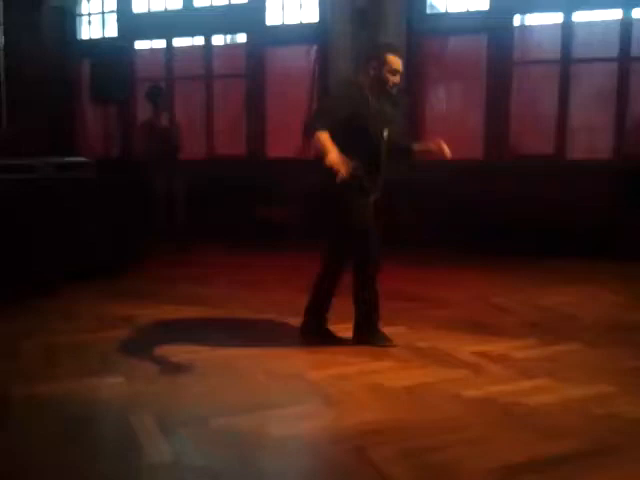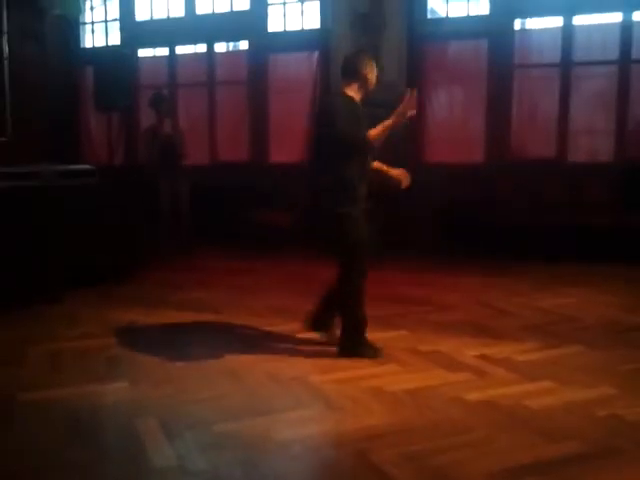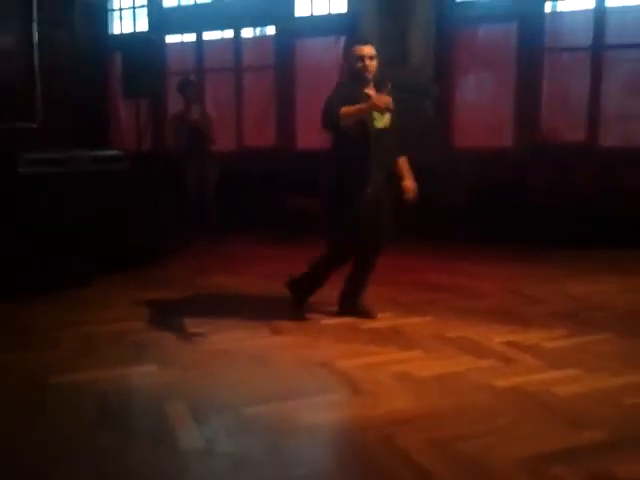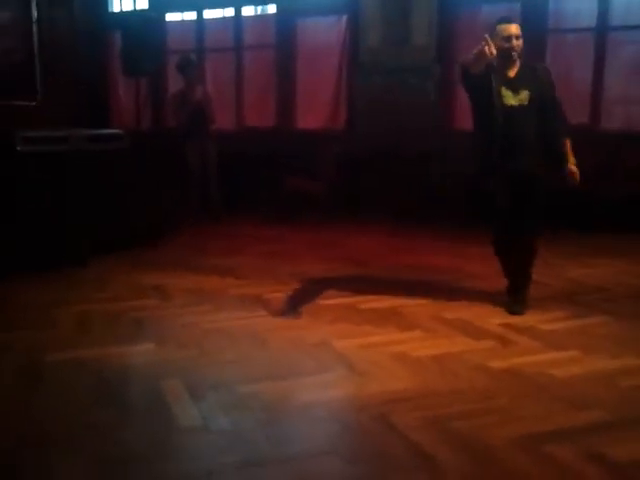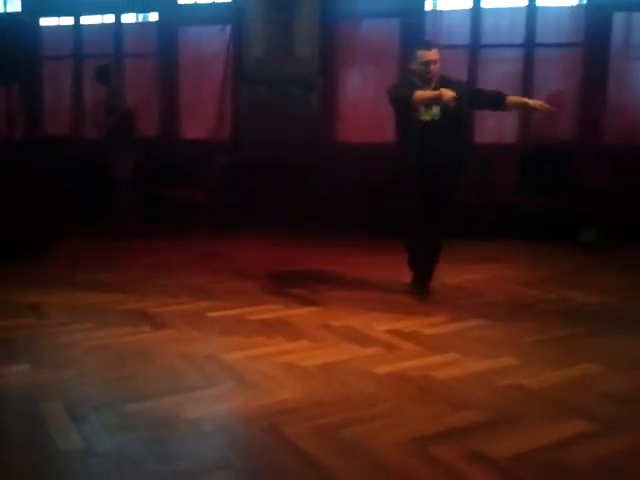
dt=1s
person 1, frame 1
left shoulder: (386, 106)
right shoulder: (351, 95)
left elbow: (397, 145)
right elbow: (316, 126)
left wrist: (426, 147)
right wrist: (332, 153)
left hip: (363, 192)
right hip: (351, 192)
left knee: (338, 258)
right knee: (367, 257)
left ankle: (314, 325)
right ankle: (367, 328)
person 1, frame 2
left shoulder: (347, 107)
right shoulder: (338, 106)
right elbow: (359, 143)
left wrist: (387, 170)
right wrist: (395, 120)
left hip: (348, 200)
right hip: (339, 202)
left knee: (354, 265)
right knee: (354, 267)
left ankle: (323, 317)
right ankle: (352, 339)
person 1, frame 3
left shoulder: (383, 94)
right shoulder: (346, 93)
left elbow: (392, 140)
right elbow: (332, 121)
left wrist: (406, 175)
right wrist: (368, 106)
left hip: (378, 183)
right hip: (352, 184)
left knee: (373, 243)
right knee: (346, 245)
left ankle: (351, 299)
right ankle: (301, 286)
person 1, frame 4
left shoulder: (539, 74)
right shoulder: (484, 74)
left elbow: (555, 119)
right elbow: (469, 71)
left wrist: (567, 159)
right wrist: (479, 55)
left hip: (532, 164)
right hip: (496, 164)
left knee: (526, 228)
right knee: (502, 228)
left ankle: (519, 291)
right ankle: (515, 282)
person 1, frame 5
left shoulder: (456, 88)
right shoulder: (401, 89)
left elbow: (490, 98)
right elbow: (407, 98)
left wrist: (525, 102)
right wrist: (438, 93)
left hip: (444, 171)
right hip: (414, 171)
left knee: (436, 226)
right knee: (415, 226)
left ankle: (425, 277)
right ankle: (418, 276)
person 2, frame 1
left shoulder: (170, 124)
right shoulder: (145, 126)
left elbow: (176, 148)
right elbow: (143, 153)
left wrist: (167, 130)
right wrist: (159, 131)
left hip: (171, 170)
right hip: (155, 172)
left knee: (175, 206)
right knee: (160, 207)
person 2, frame 2
left shoulder: (175, 129)
right shoulder: (149, 132)
left elbow: (181, 154)
right elbow: (149, 159)
left wrist: (171, 136)
right wrist: (162, 138)
left hip: (177, 175)
right hip: (160, 176)
left knee: (182, 211)
right knee: (166, 212)
person 2, frame 3
left shoulder: (204, 115)
right shoulder: (177, 118)
left elbow: (210, 140)
right elbow: (177, 144)
left wrist: (200, 122)
right wrist: (189, 124)
left hip: (205, 160)
right hip: (188, 161)
left knee: (208, 197)
right knee: (193, 198)
left ankle: (209, 229)
person 2, frame 4
left shoulder: (204, 93)
right shoulder: (177, 97)
left elbow: (211, 119)
right elbow: (179, 122)
left wrist: (203, 102)
right wrist: (192, 104)
left hip: (205, 139)
right hip: (189, 141)
left knee: (211, 176)
right knee: (195, 177)
left ankle: (213, 210)
right ankle: (197, 212)
person 2, frame 5
left shoulder: (123, 102)
right shoulder: (102, 104)
left elbow: (132, 127)
right elbow: (102, 131)
left wrist: (128, 112)
right wrist: (118, 113)
left hip: (127, 148)
right hip: (113, 149)
left knee: (124, 185)
right knee: (120, 185)
left ankle: (123, 221)
right ankle: (121, 222)
